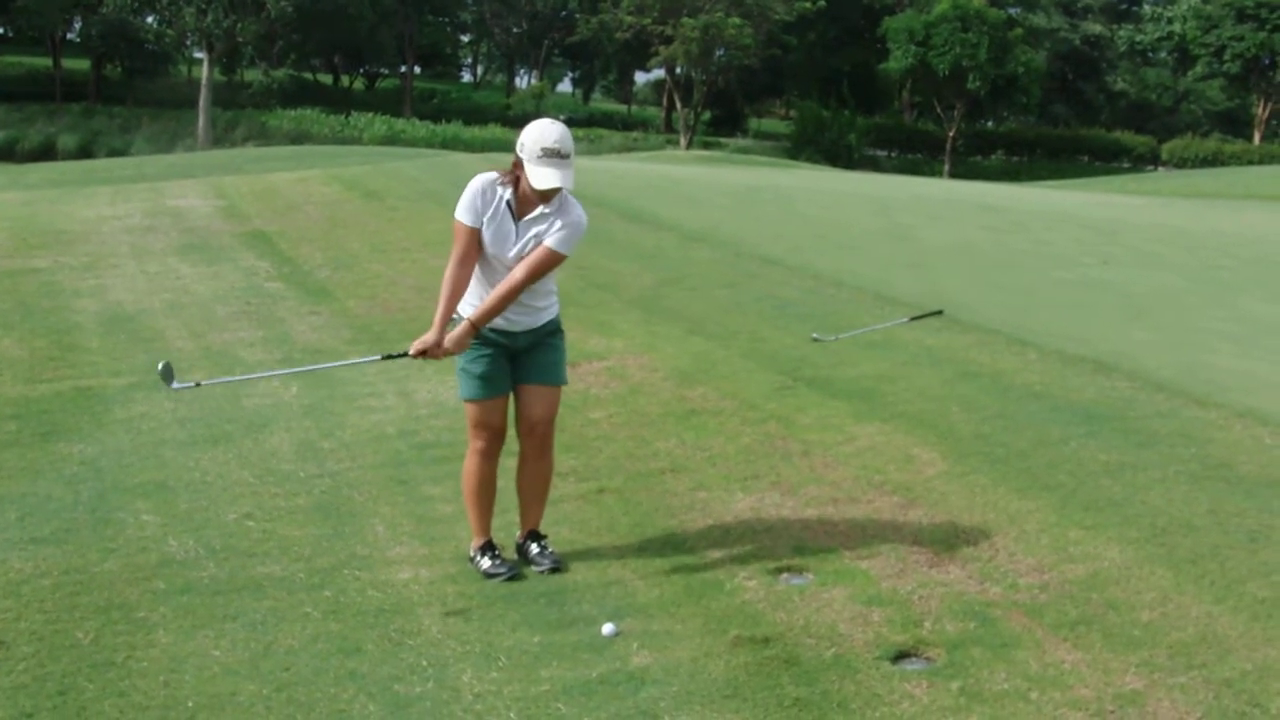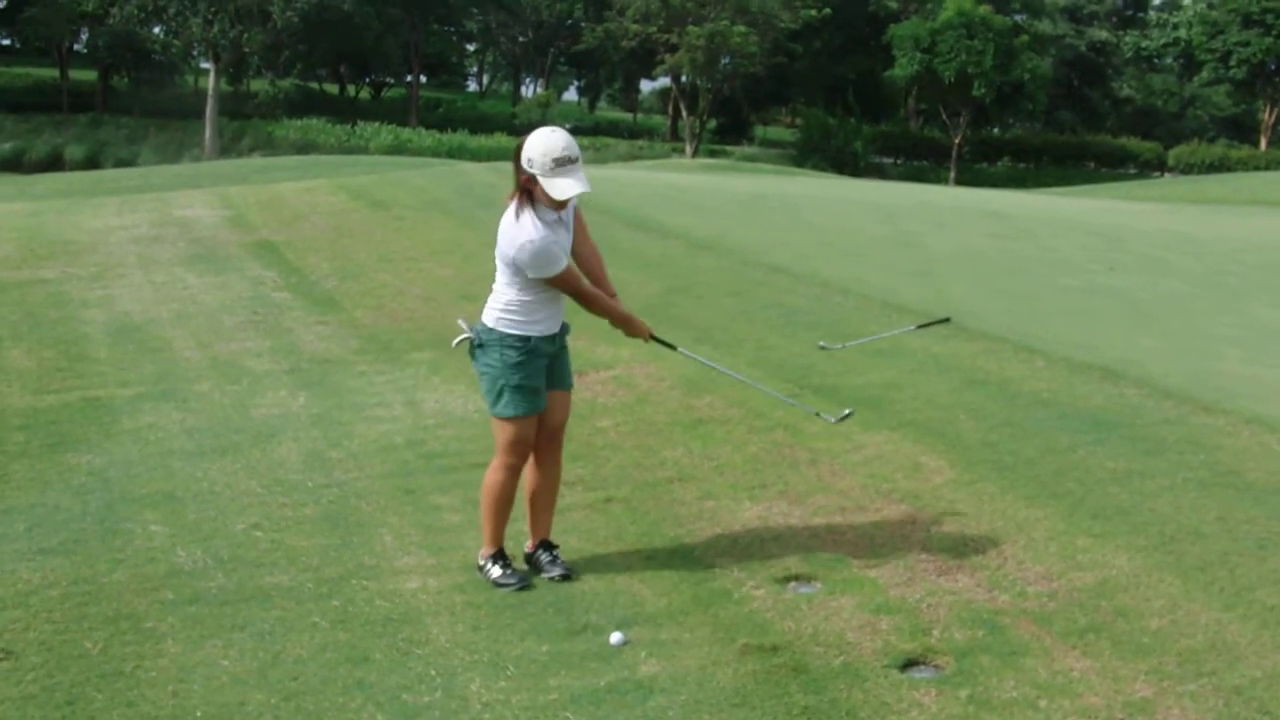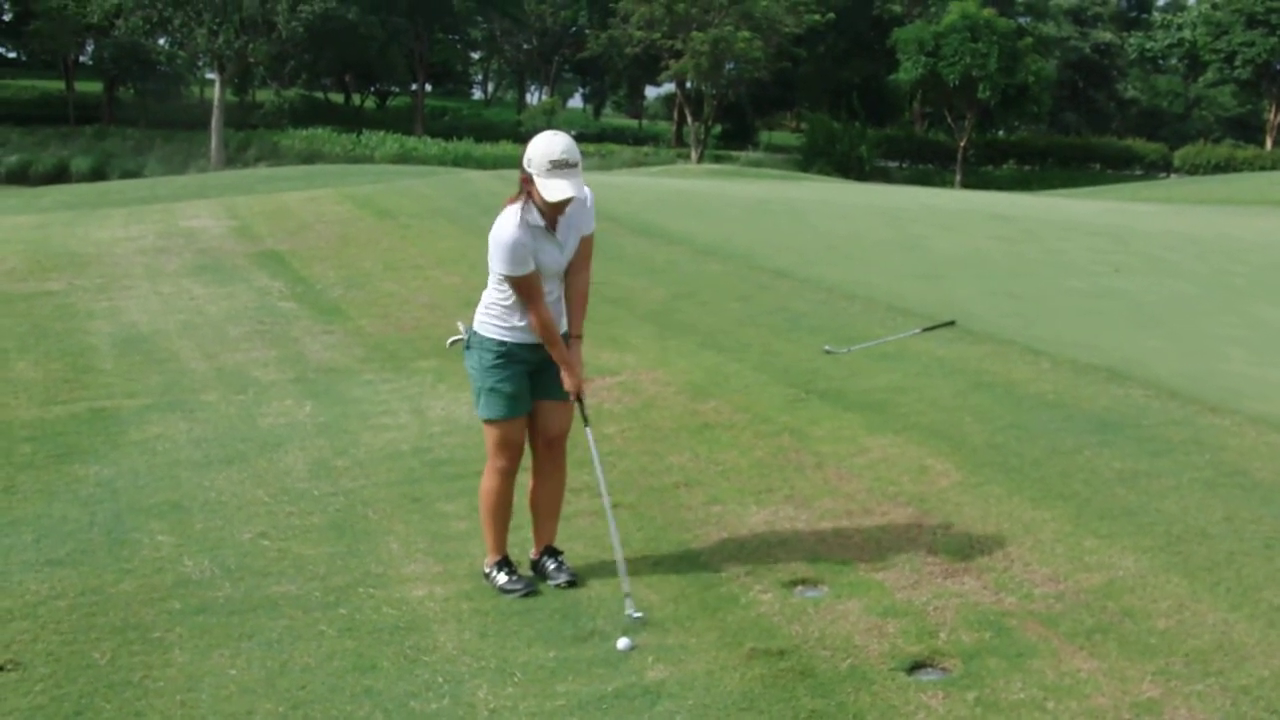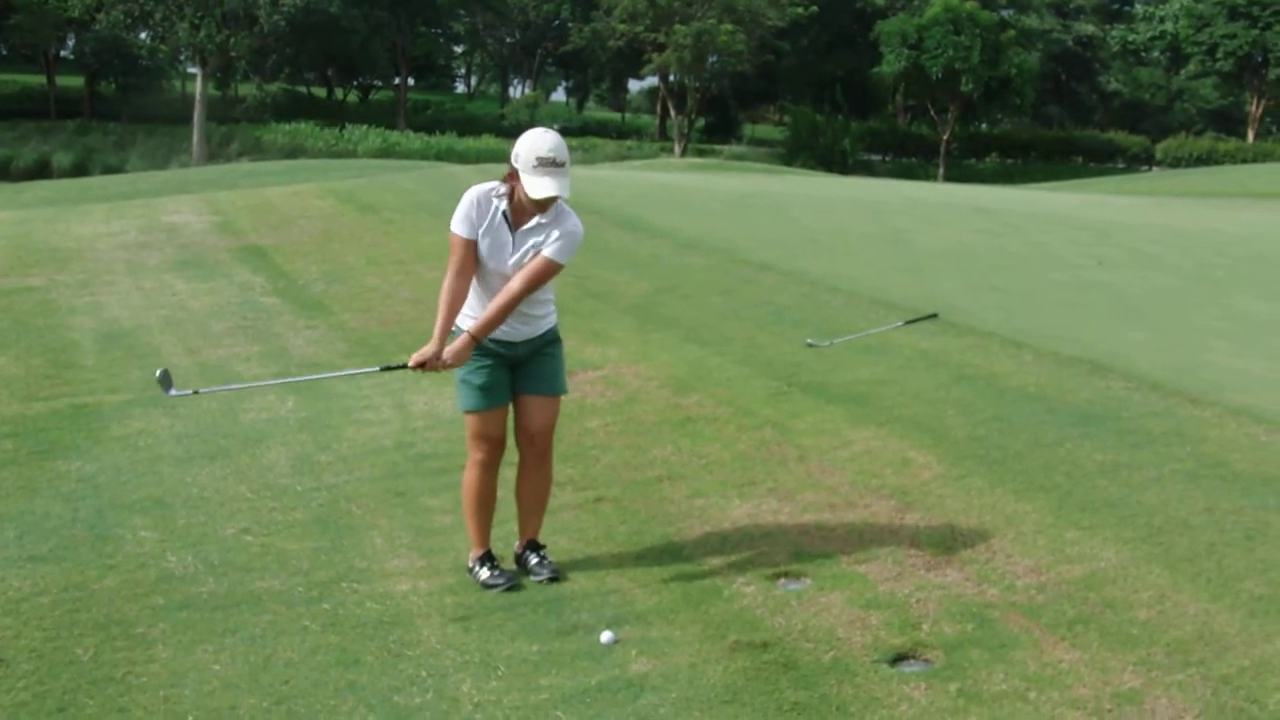
dt=0.5s
person 1, frame 1
left shoulder: (571, 218)
right shoulder: (482, 190)
left elbow: (520, 280)
right elbow: (462, 262)
left wrist: (466, 329)
right wrist: (439, 328)
left hip: (540, 332)
right hip: (484, 333)
left knee: (538, 435)
right knee: (487, 439)
left ankle: (530, 536)
right ankle: (481, 544)
person 1, frame 2
left shoulder: (553, 192)
right shoulder: (532, 240)
left elbow: (582, 241)
right elbow: (582, 293)
left wrist: (614, 300)
right wrist: (625, 321)
left hip: (548, 335)
right hip: (511, 345)
left knee: (550, 440)
right knee: (514, 452)
left ankle: (539, 544)
right ankle: (490, 553)
person 1, frame 3
left shoulder: (583, 203)
right shoulder: (512, 233)
left elbow: (578, 275)
right elbow: (535, 307)
left wrist: (575, 343)
right wrist: (568, 365)
left hip: (549, 345)
right hip: (500, 347)
left knee: (553, 448)
right knee: (505, 458)
left ankle: (546, 551)
right ankle: (496, 560)
person 1, frame 4
left shoulder: (567, 229)
right shoulder: (476, 203)
left elbow: (516, 291)
right elbow: (458, 276)
left wrist: (466, 343)
right wrist: (440, 340)
left hip: (537, 342)
right hip: (478, 339)
left knee: (538, 444)
right knee: (485, 451)
left ankle: (530, 545)
right ankle: (479, 554)
